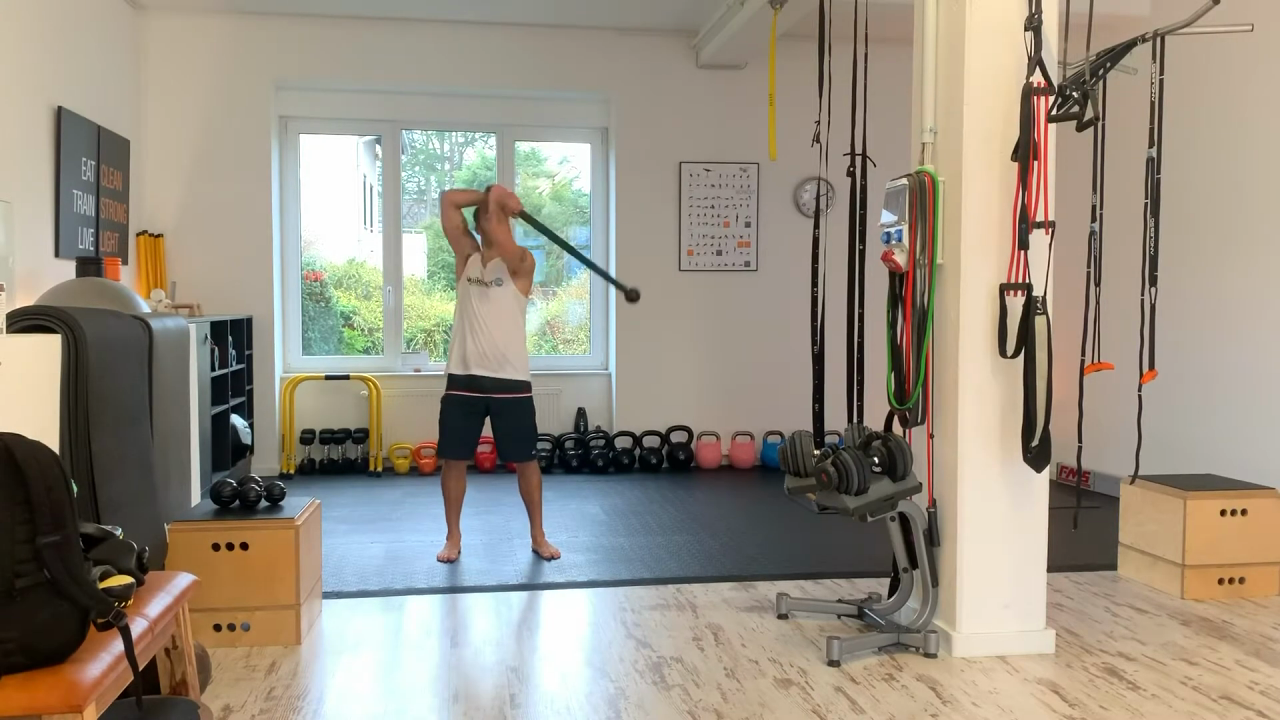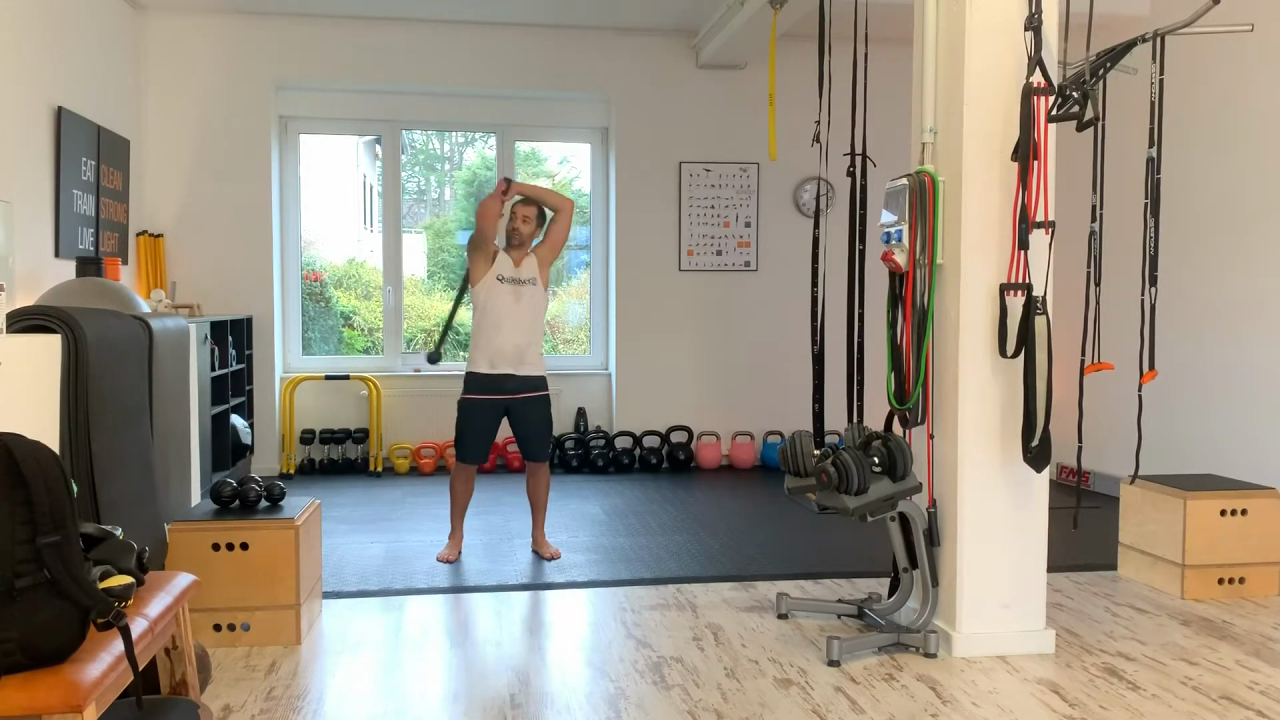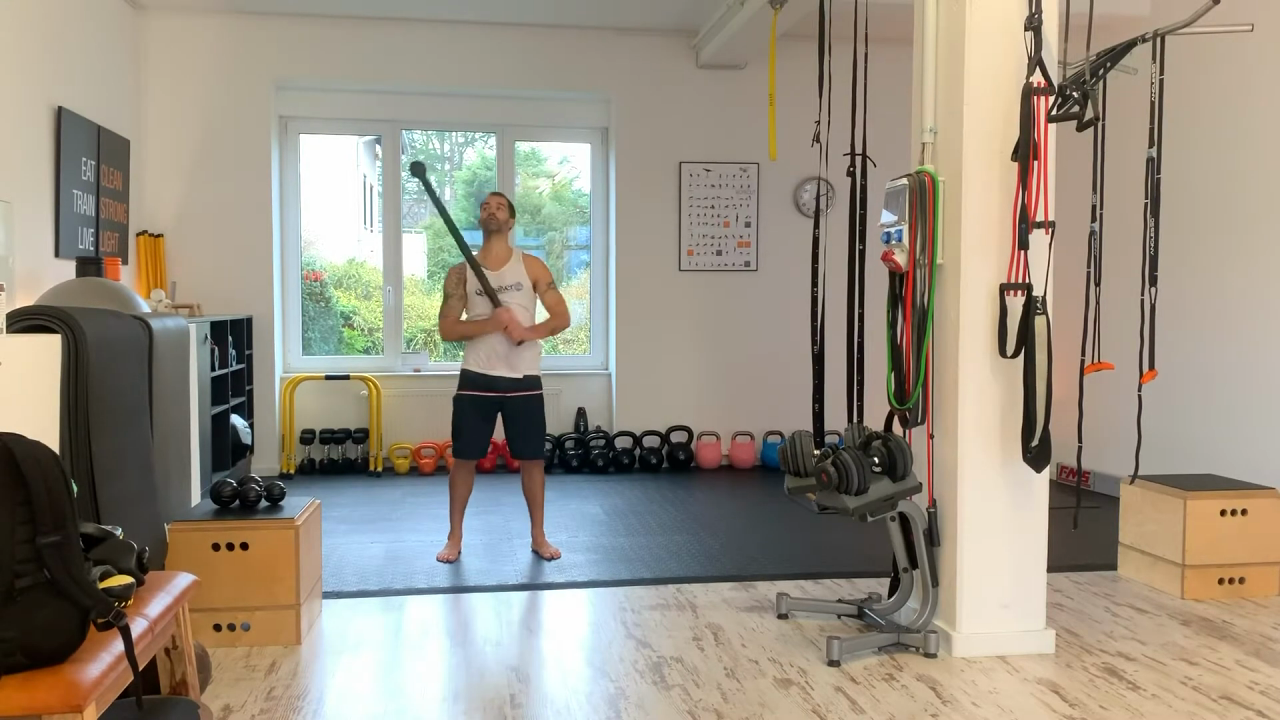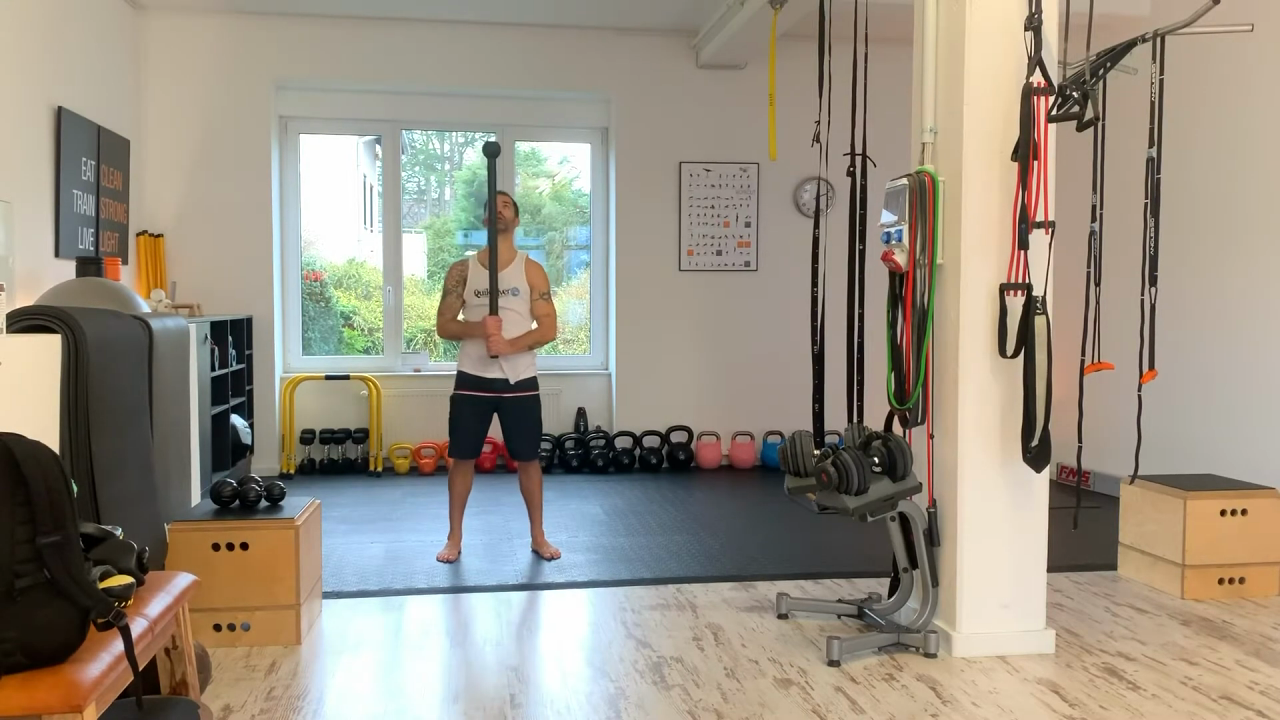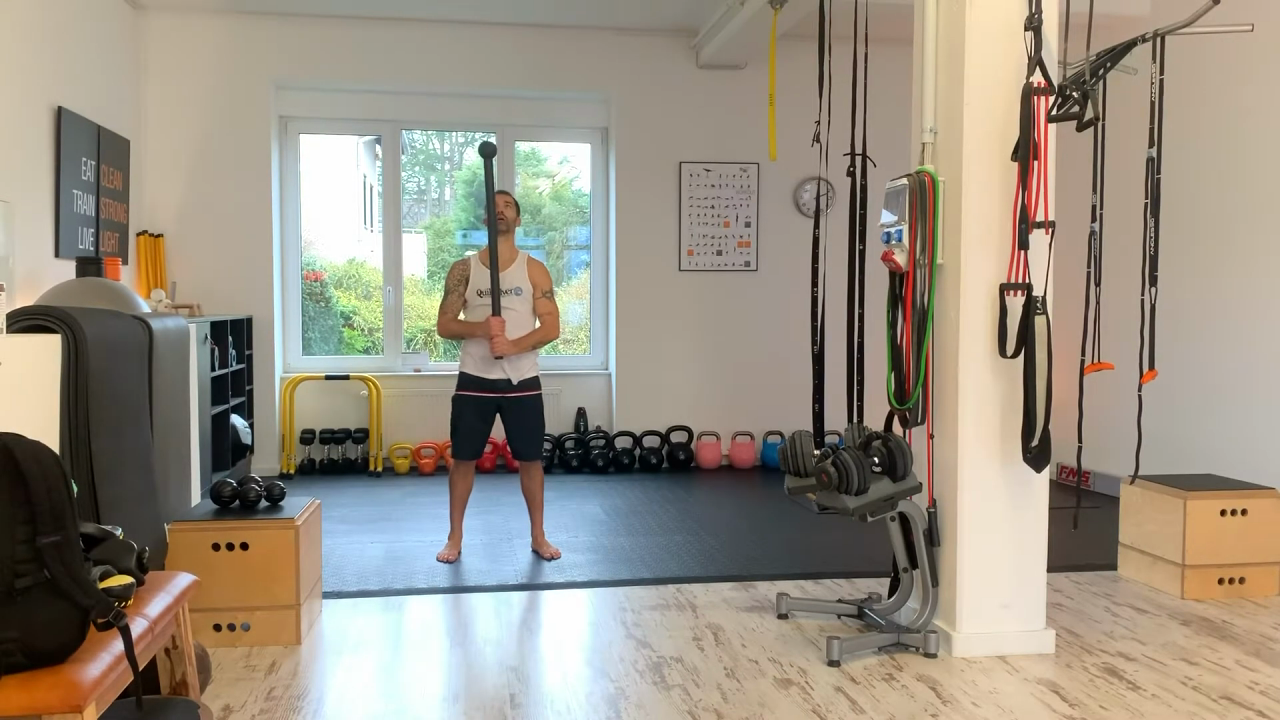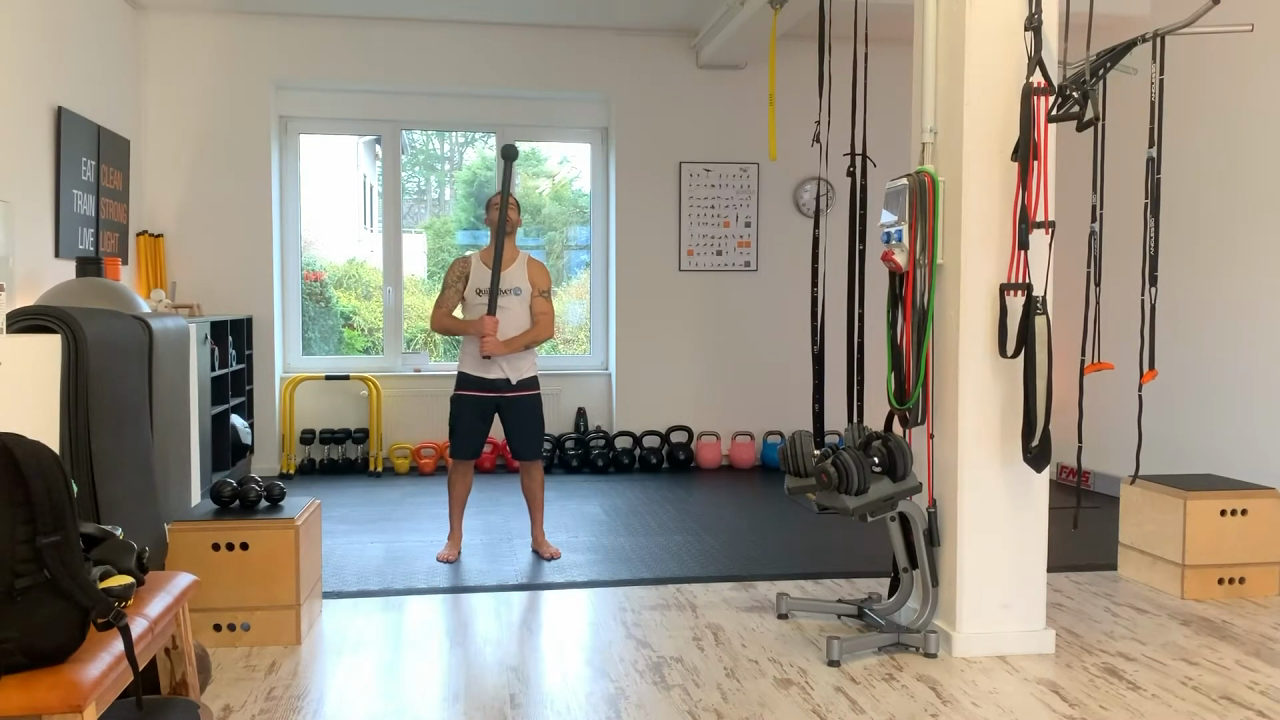
dt=0.4s
person 1, frame 1
left shoulder: (522, 261)
right shoulder: (467, 256)
left elbow: (505, 249)
right elbow: (448, 200)
left wrist: (499, 207)
right wrist: (489, 196)
left hip: (510, 381)
right hip: (464, 380)
left knee: (524, 460)
right knee: (453, 460)
left ankle: (538, 535)
right ankle: (453, 537)
person 1, frame 2
left shoulder: (541, 260)
right shoulder: (484, 256)
left elbow: (566, 207)
right elbow: (485, 216)
left wrist: (519, 187)
right wrist: (501, 194)
left hip: (530, 382)
right hip: (484, 379)
left knee: (538, 460)
right knee: (466, 461)
left ankle: (538, 536)
right ankle: (455, 536)
person 1, frame 3
left shoulder: (530, 265)
right shoulder: (460, 273)
left elbow: (562, 317)
right elbow: (447, 330)
left wrist: (531, 331)
right wrist: (490, 322)
left hip: (523, 379)
right hip: (477, 379)
left knee: (532, 459)
right knee: (465, 459)
left ankle: (538, 536)
right ankle: (454, 537)
person 1, frame 4
left shoulder: (531, 270)
right shoulder: (462, 270)
left elbow: (548, 328)
right elbow: (444, 326)
left wrist: (509, 345)
right wrist: (478, 329)
left hip: (520, 381)
right hip: (473, 380)
left knee: (528, 459)
right knee: (462, 459)
left ankle: (537, 536)
right ankle: (455, 537)
person 1, frame 5
left shoulder: (534, 269)
right shoulder: (463, 269)
left elbow: (551, 326)
right elbow: (445, 325)
left wrist: (514, 345)
right wrist: (481, 329)
left hip: (523, 381)
right hip: (475, 381)
left knee: (530, 459)
right knee: (464, 459)
left ankle: (538, 536)
right ankle: (455, 537)
person 1, frame 6
left shoulder: (534, 269)
right shoulder: (464, 267)
left elbow: (545, 327)
right elbow: (438, 320)
left wrist: (503, 346)
right wrist: (474, 326)
left hip: (521, 380)
right hip: (474, 380)
left knee: (530, 459)
right knee: (463, 459)
left ankle: (538, 536)
right ankle: (455, 537)
